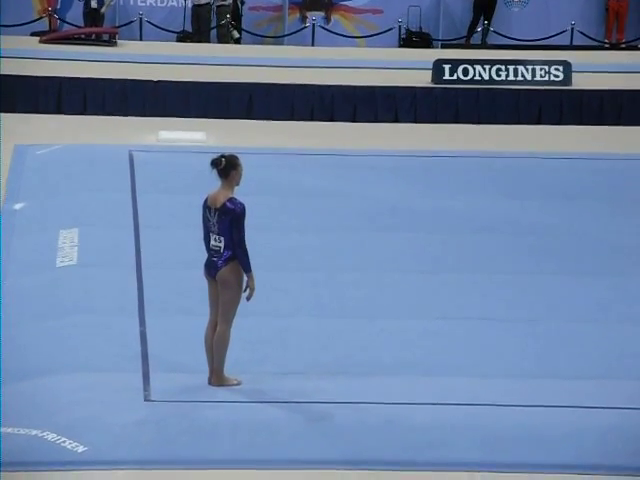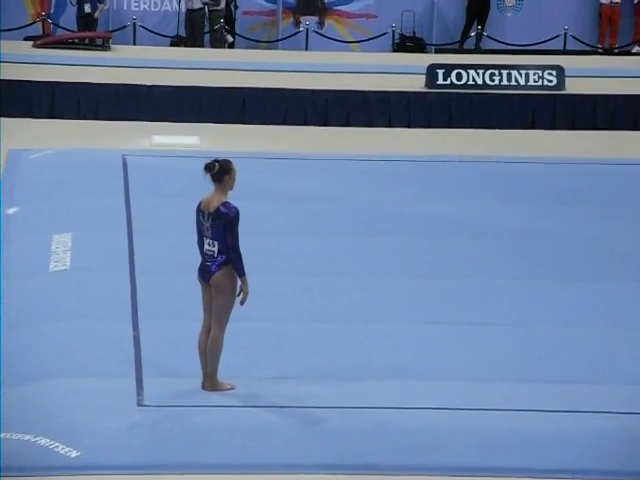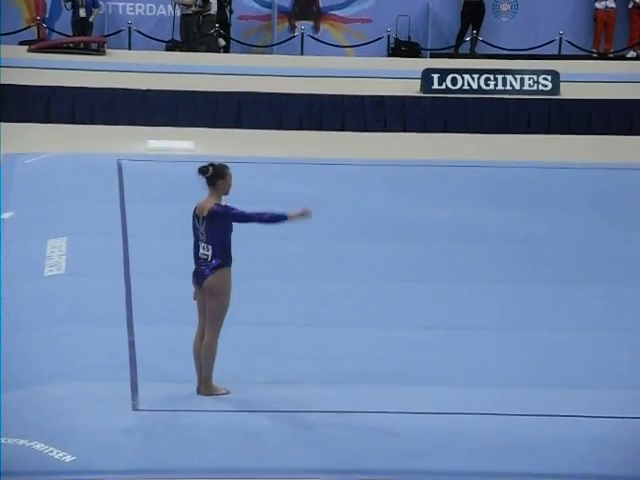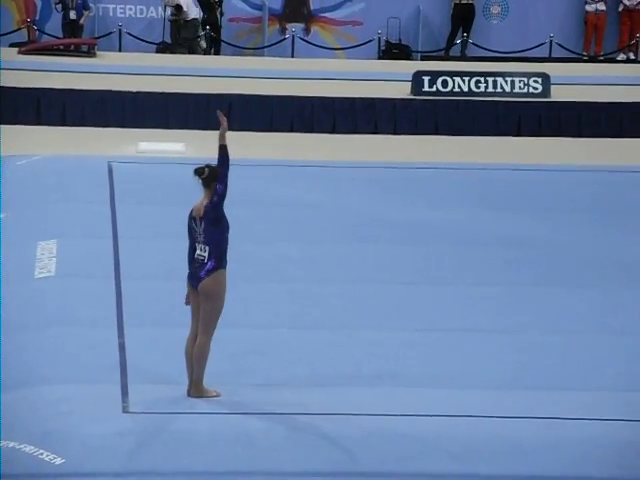
dt=0.4s
person 1, frame 1
left shoulder: (208, 200)
right shoulder: (236, 206)
left elbow: (206, 237)
right elbow: (240, 244)
right wrist: (250, 276)
left hip: (211, 264)
right hip: (229, 268)
left knee: (213, 320)
right knee: (224, 324)
left ankle: (213, 373)
right ankle: (218, 376)
person 1, frame 2
left shoulder: (201, 205)
right shoulder: (229, 211)
left elbow: (200, 241)
right elbow: (233, 249)
right wrist: (244, 280)
left hip: (205, 269)
right hip: (222, 272)
left knee: (207, 325)
right knee: (218, 328)
left ankle: (206, 377)
right ankle: (212, 380)
person 1, frame 3
left shoulder: (198, 209)
right shoulder: (221, 211)
right elbow: (257, 217)
right wrist: (290, 216)
left hip: (200, 272)
right hip: (217, 275)
left knee: (202, 330)
right knee: (212, 333)
left ankle: (201, 382)
right ankle: (207, 384)
person 1, frame 4
left shoulder: (194, 212)
right shoulder: (214, 210)
left elbow: (192, 249)
right elbow: (225, 173)
left wrist: (192, 282)
right wrist: (222, 138)
left hip: (196, 276)
right hip: (212, 278)
left knee: (195, 332)
right knee: (205, 335)
left ankle: (192, 383)
right ankle: (197, 387)
